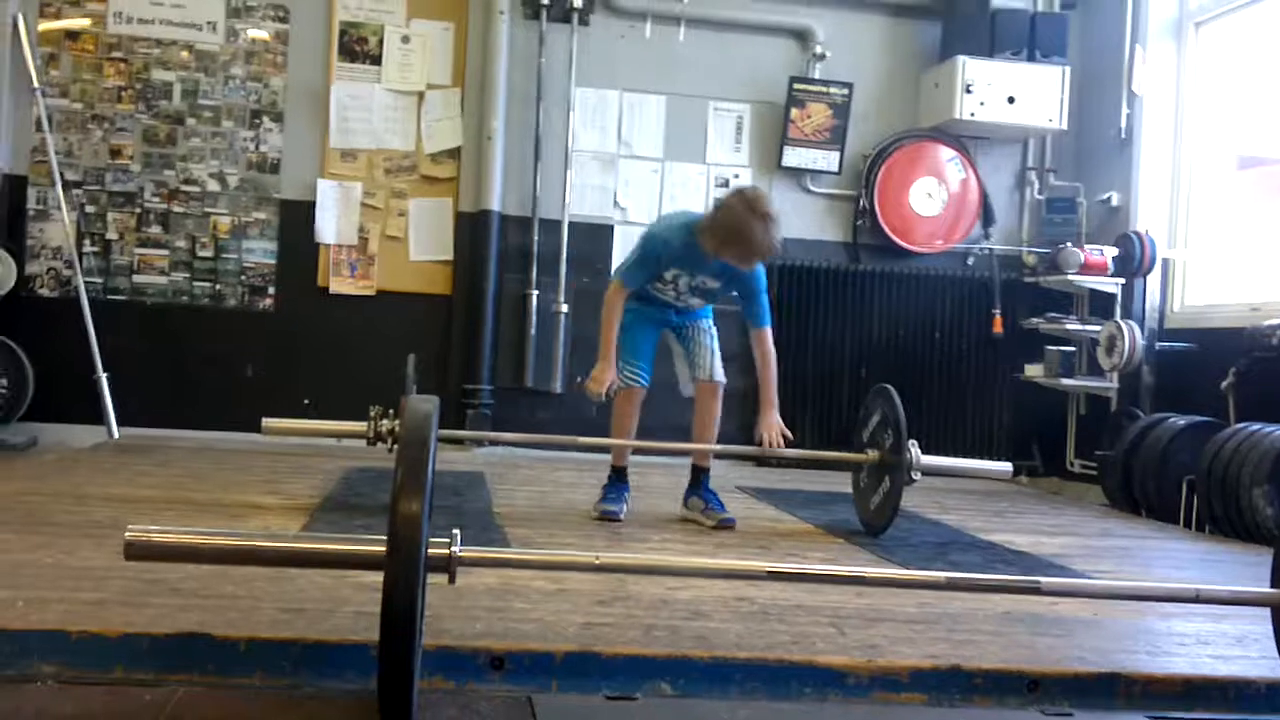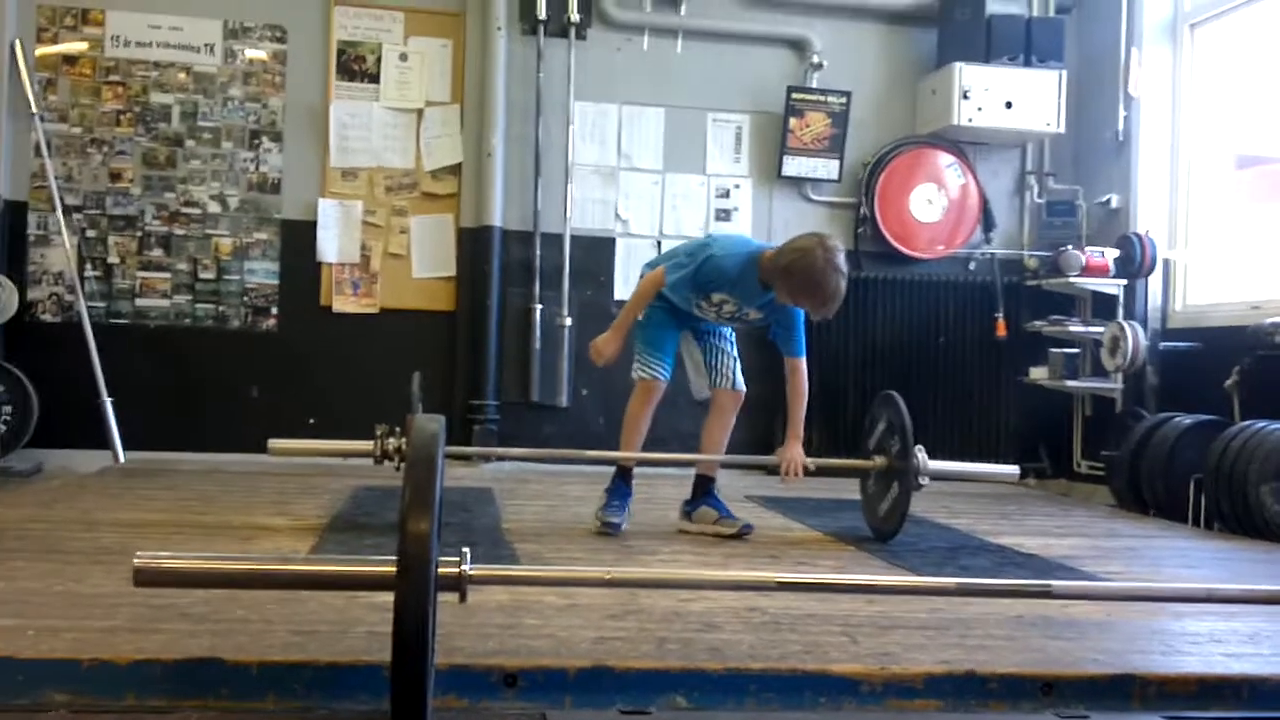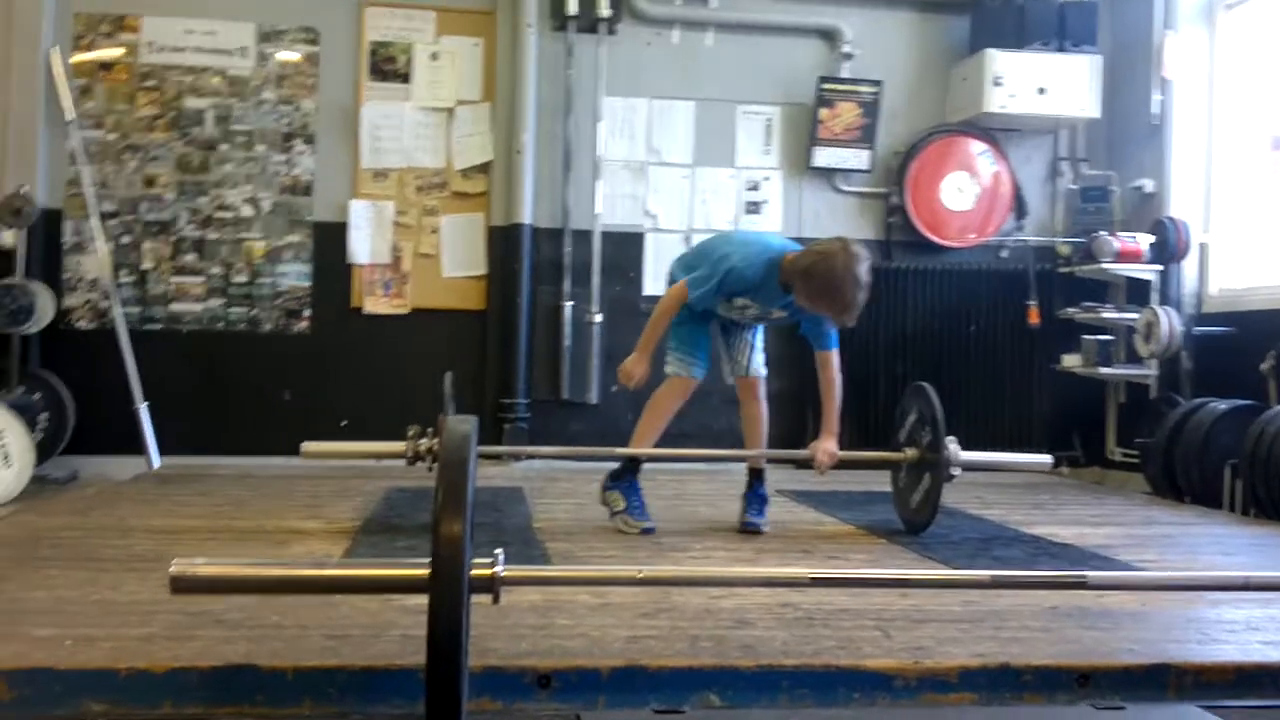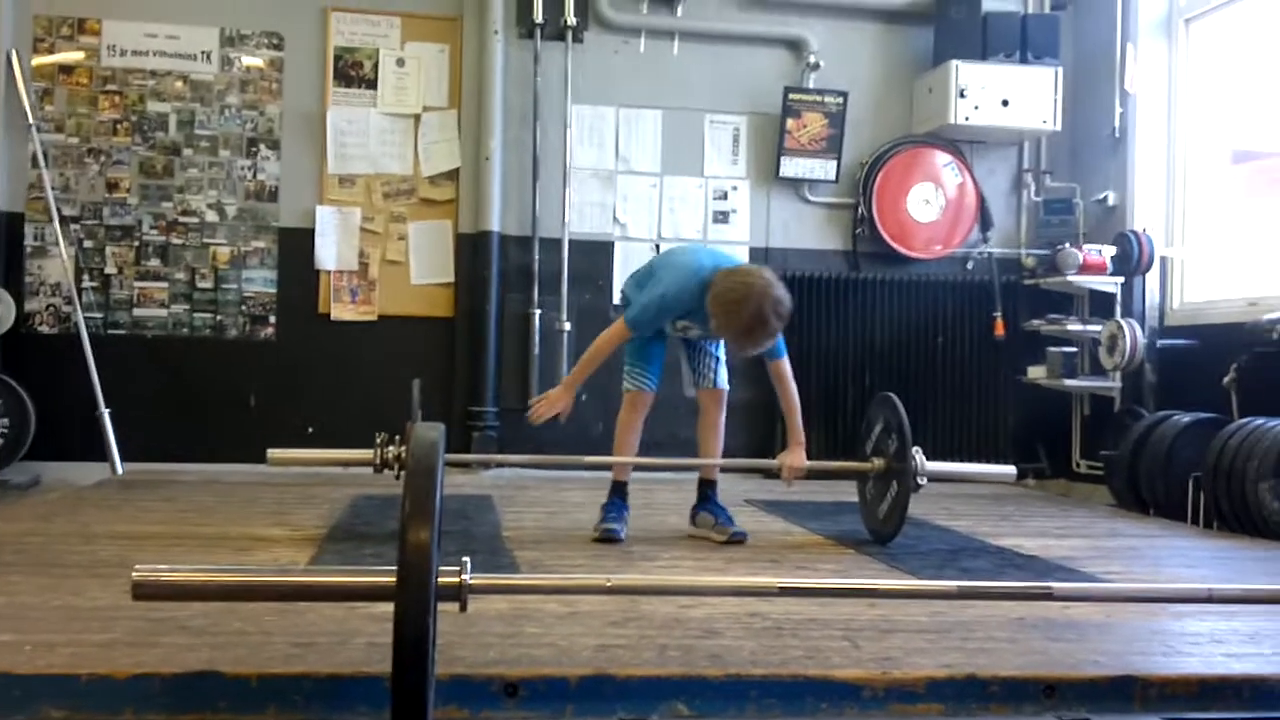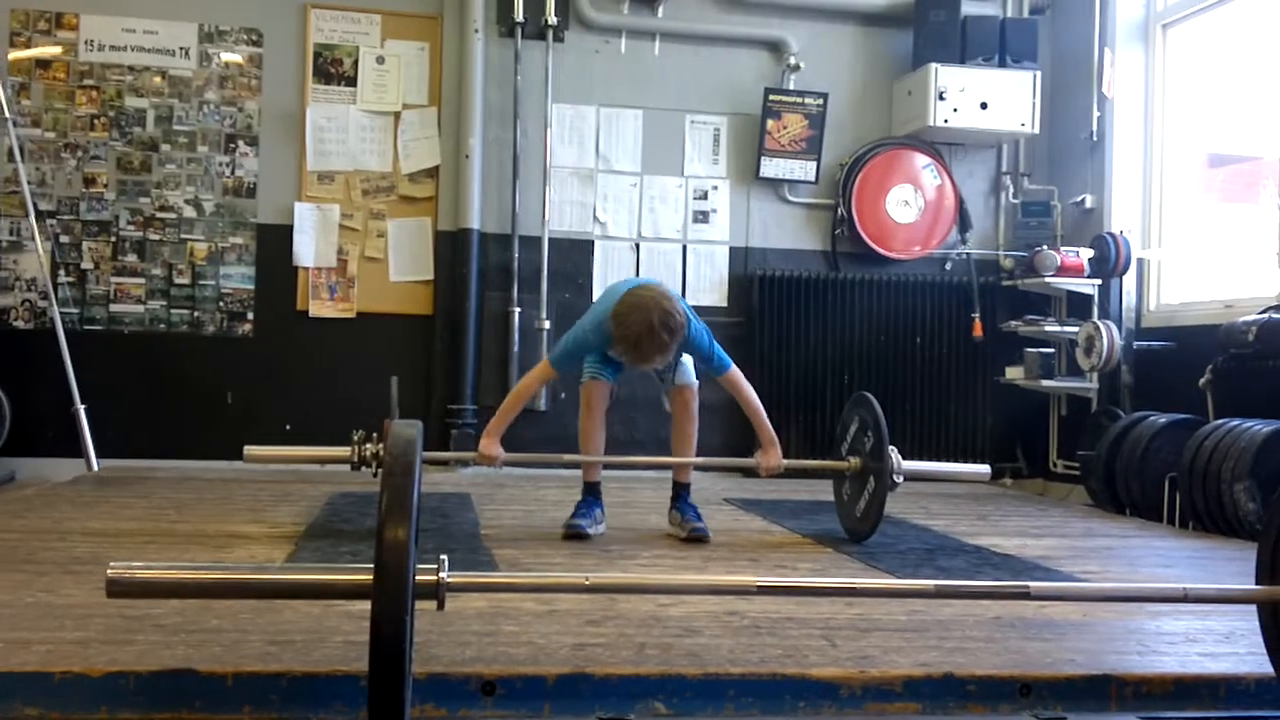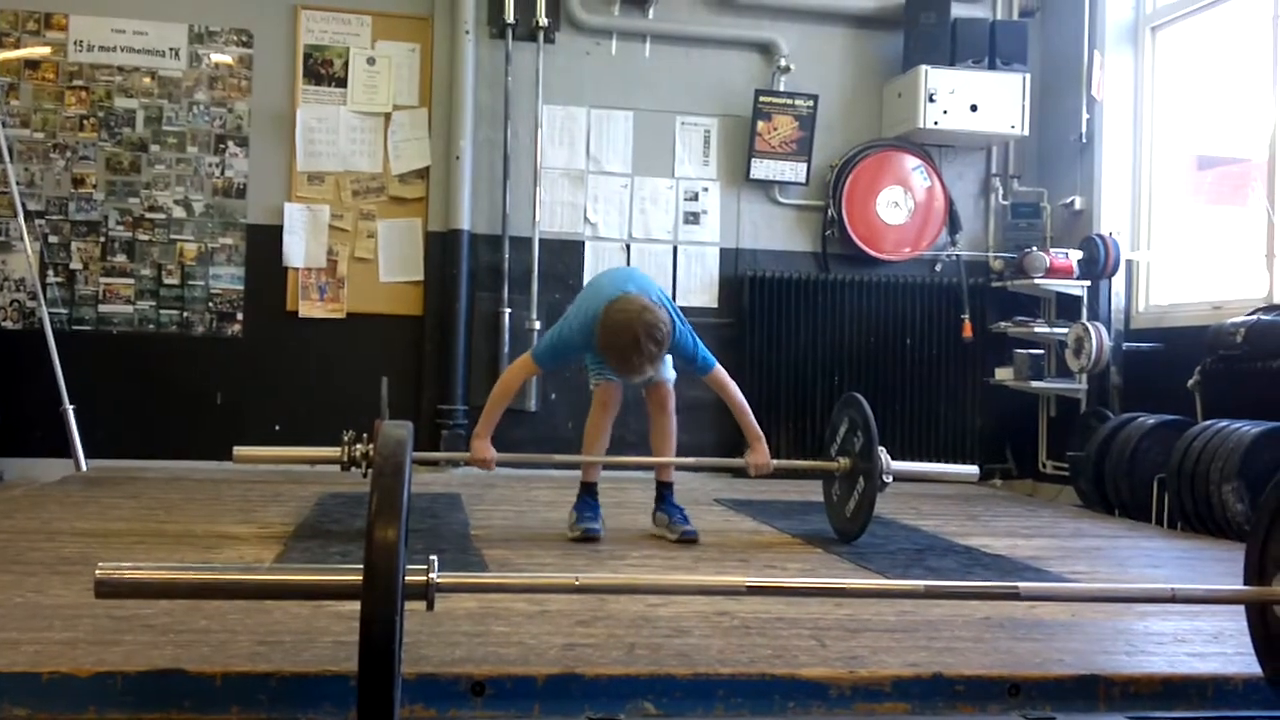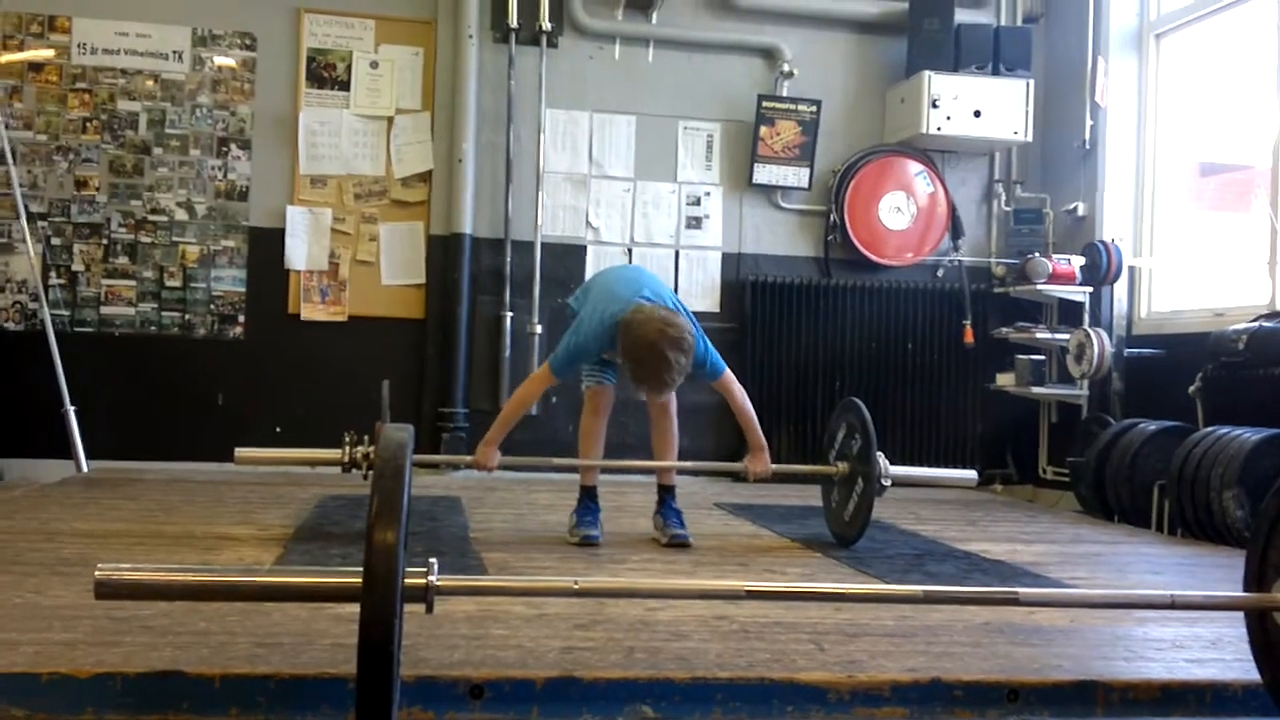
dt=0.4s
person 1, frame 1
left shoulder: (749, 266)
right shoulder: (668, 236)
left elbow: (762, 337)
right elbow: (618, 290)
left wrist: (770, 410)
right wrist: (606, 362)
left hip: (693, 313)
right hip: (644, 305)
left knee: (711, 383)
right knee: (631, 387)
left ankle: (699, 489)
right ankle: (617, 483)
person 1, frame 2
left shoulder: (788, 304)
right shoulder: (725, 259)
left elbow: (796, 369)
right elbow: (654, 278)
left wrist: (794, 442)
right wrist: (615, 334)
left hip: (711, 319)
right hip: (666, 301)
left knee: (730, 395)
right knee: (652, 383)
left ankle: (700, 499)
right ankle: (620, 487)
person 1, frame 3
left shoulder: (814, 295)
right shoulder: (747, 265)
left elbow: (828, 363)
right elbow: (676, 294)
left wrist: (828, 436)
right wrist: (642, 355)
left hip: (741, 310)
right hip: (693, 296)
left knee: (752, 384)
right knee: (684, 379)
left ankle: (756, 491)
right ankle: (623, 480)
person 1, frame 4
left shoulder: (755, 309)
right shoulder: (678, 289)
left elbow: (782, 374)
right elbow: (614, 335)
left wrist: (796, 445)
right wrist: (568, 389)
left hip: (698, 315)
right hip: (645, 306)
left knee: (714, 395)
right knee: (639, 395)
left ankle: (706, 503)
right ankle: (616, 501)
person 1, frame 5
left shoulder: (688, 328)
right shoulder: (597, 327)
left elbow: (737, 383)
right elbow: (538, 376)
left wrist: (770, 446)
right wrist: (492, 435)
left hip: (668, 338)
right hip: (610, 342)
left knee: (686, 396)
right knee: (593, 392)
left ankle: (681, 502)
right ankle: (591, 500)
person 1, frame 6
left shoulder: (670, 328)
right shoulder: (580, 327)
left elbow: (723, 381)
right elbow: (517, 372)
left wrist: (757, 443)
right wrist: (481, 437)
left hip: (649, 331)
right hip: (598, 326)
left knee: (662, 396)
right knee: (608, 395)
left ankle: (664, 501)
right ankle: (587, 499)
person 1, frame 7
left shoulder: (685, 334)
right shoulder: (593, 331)
left elbow: (733, 389)
right elbow: (536, 384)
left wrist: (759, 450)
right wrist: (490, 444)
left hip: (653, 308)
right hip: (597, 303)
left knee: (665, 402)
right knee: (599, 399)
left ankle: (667, 505)
right ankle: (587, 504)
